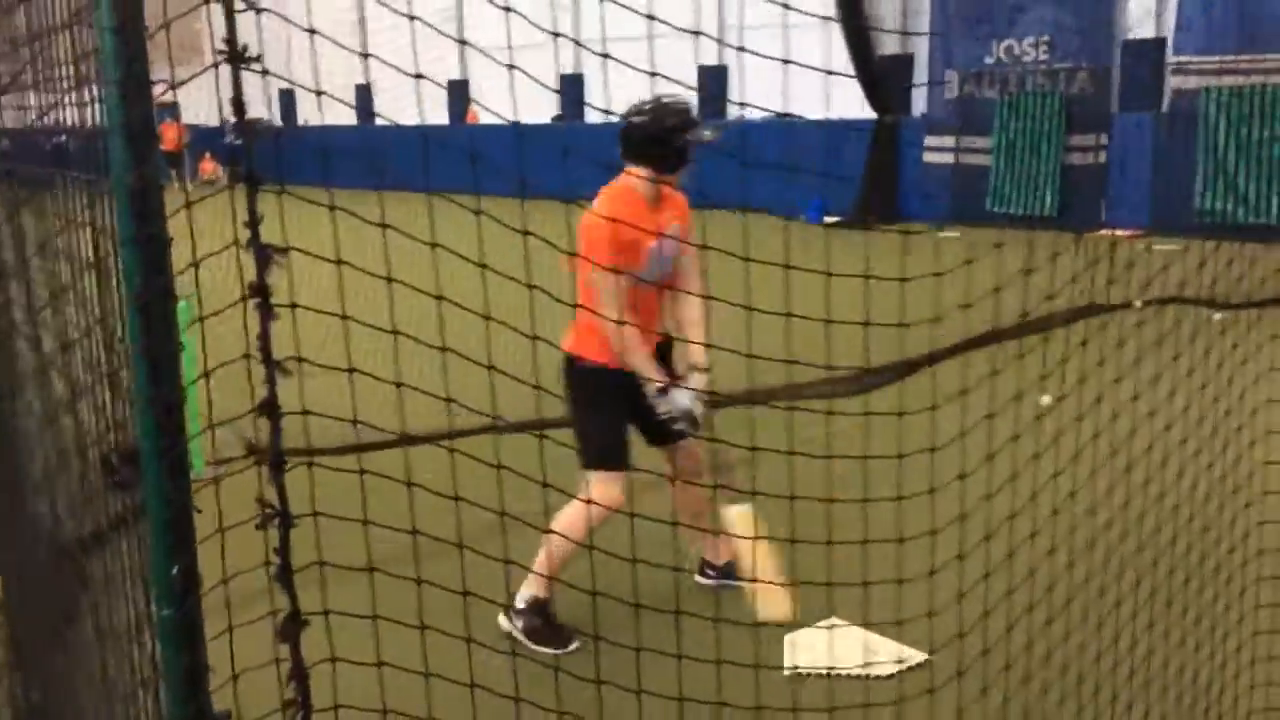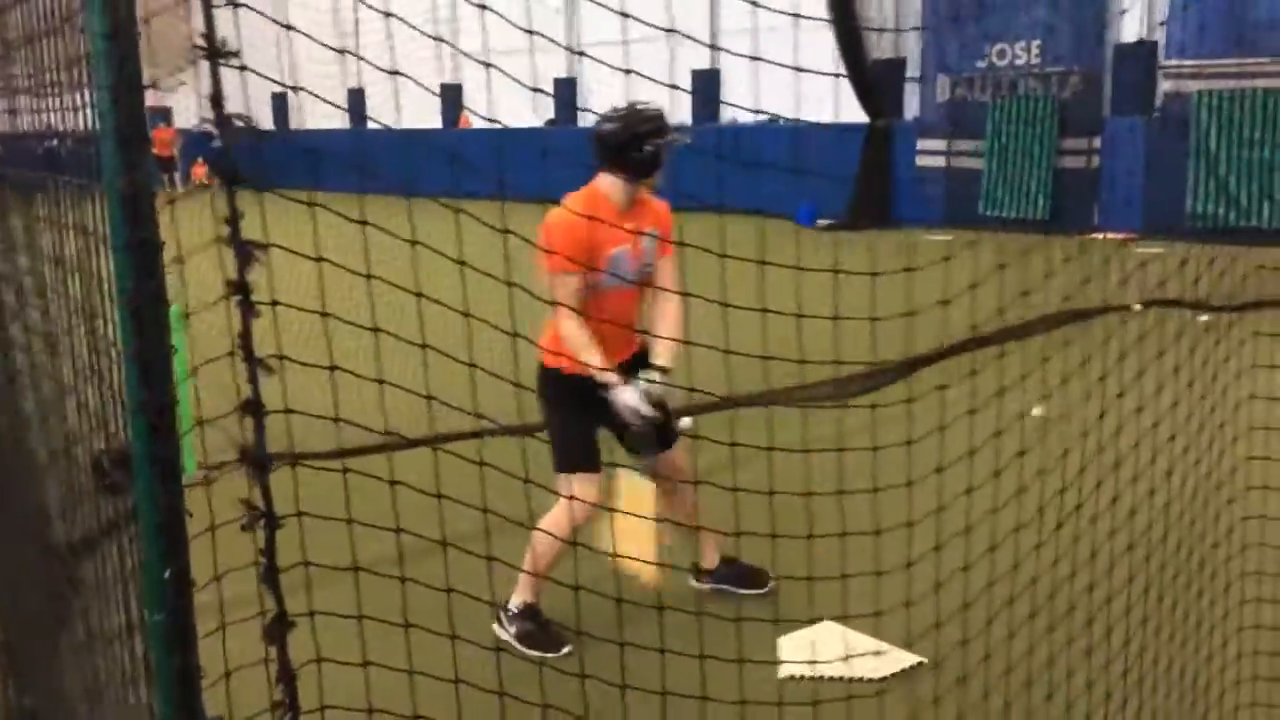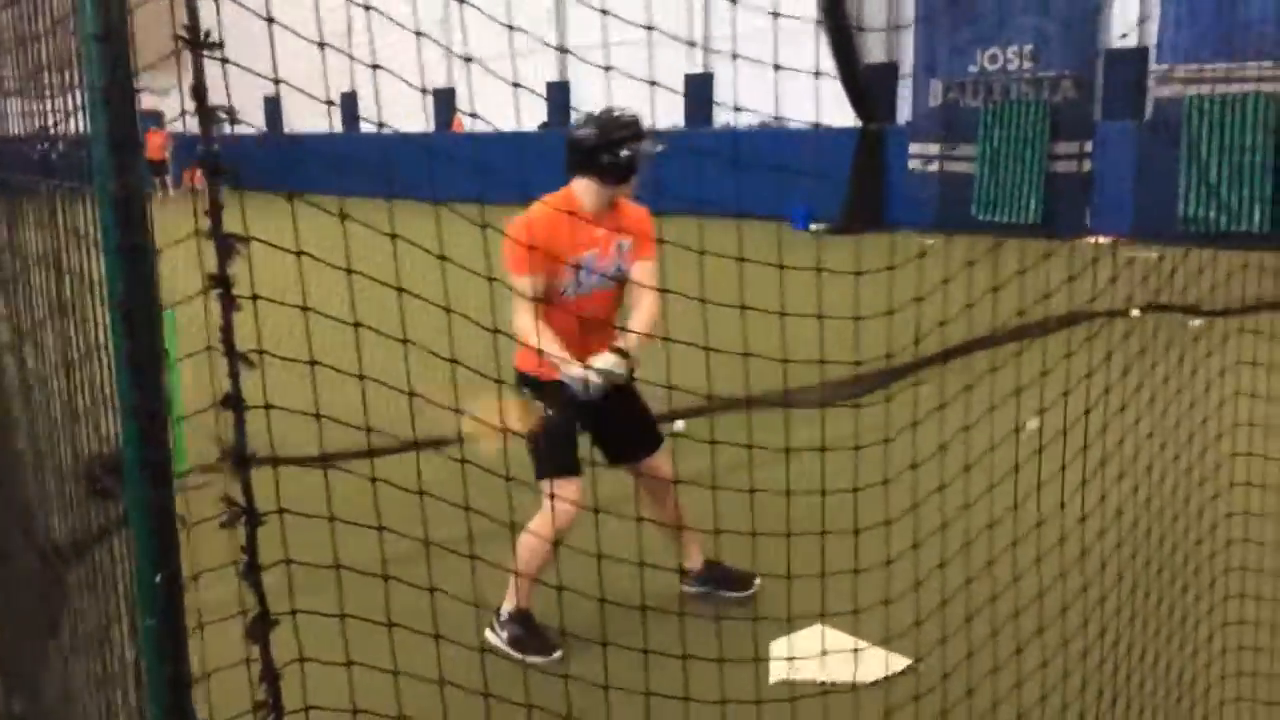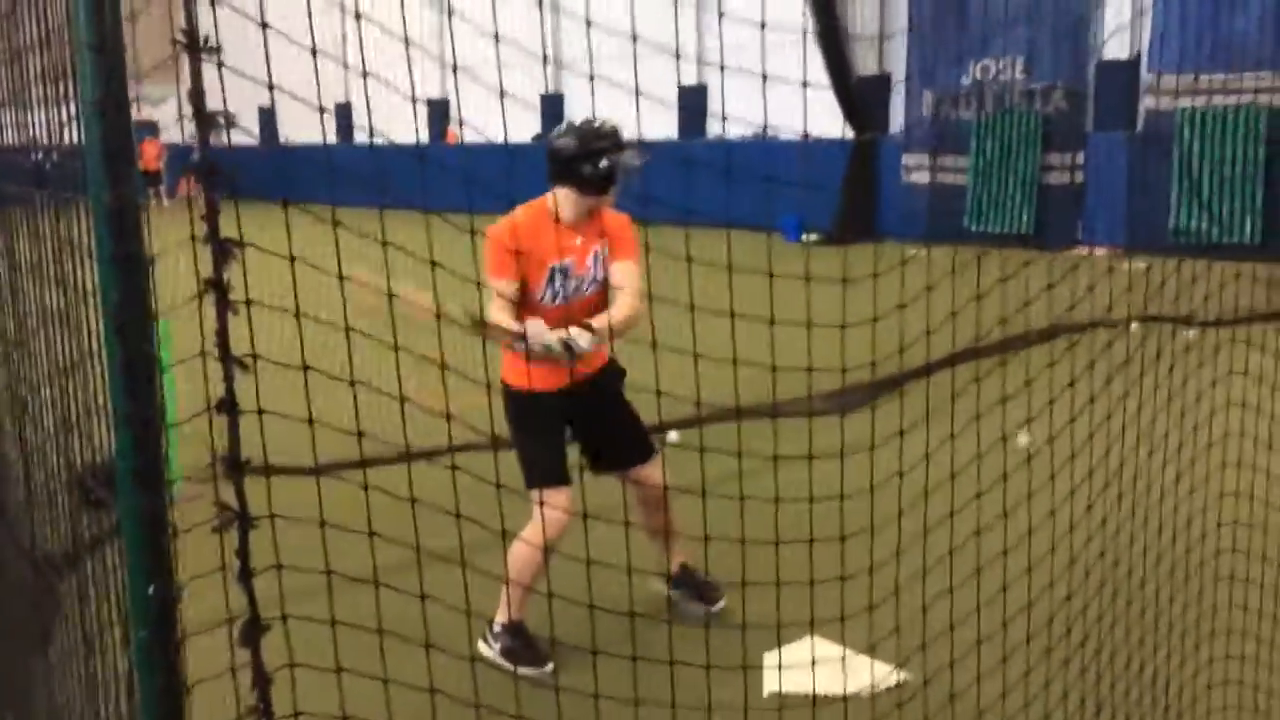
dt=0.1s
person 1, frame 1
left shoulder: (675, 205)
right shoulder: (611, 216)
left elbow: (687, 288)
right elbow: (611, 319)
left wrist: (696, 367)
right wrist: (658, 386)
left hip: (647, 354)
right hip: (599, 364)
left knee: (687, 451)
right knee: (604, 496)
left ankle: (714, 560)
right ankle: (526, 604)
person 1, frame 2
left shoulder: (657, 215)
right shoulder: (568, 223)
left elbow: (669, 296)
right elbow: (563, 317)
left wrist: (659, 368)
right wrist: (610, 381)
left hip: (629, 362)
right hip: (573, 371)
left knee: (675, 464)
right knee: (581, 499)
left ankle: (711, 564)
right ankle: (517, 610)
person 1, frame 3
left shoulder: (635, 221)
right shoulder: (536, 224)
left elbow: (646, 298)
right elbow: (523, 316)
left wrist: (617, 358)
right wrist: (565, 365)
left hip: (605, 368)
right hip: (548, 376)
left knee: (657, 469)
right knee: (564, 505)
left ankle: (696, 567)
right ankle: (509, 616)
person 1, frame 4
left shoulder: (617, 227)
right shoulder: (512, 231)
left elbow: (630, 304)
right elbow: (498, 316)
left wrist: (588, 333)
right wrist: (526, 332)
left hip: (594, 376)
right hip: (533, 389)
left knee: (652, 479)
right knee: (554, 515)
left ankle: (676, 567)
right ankle: (502, 630)
